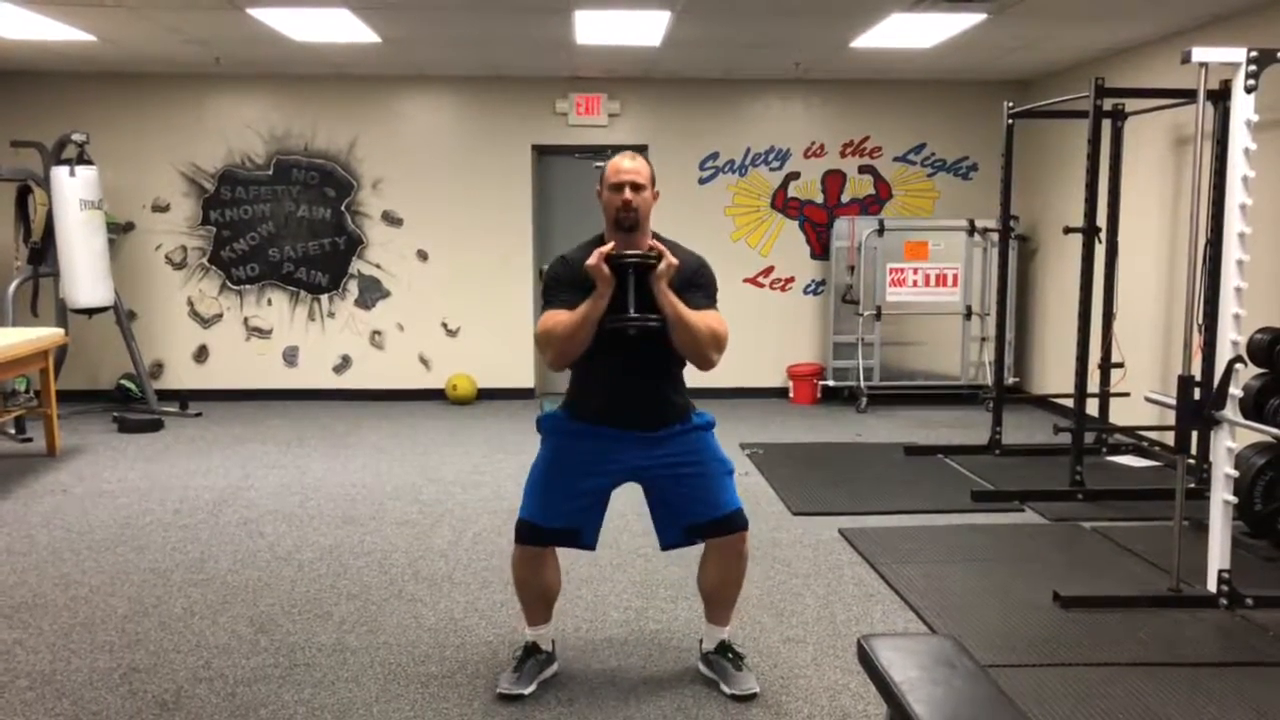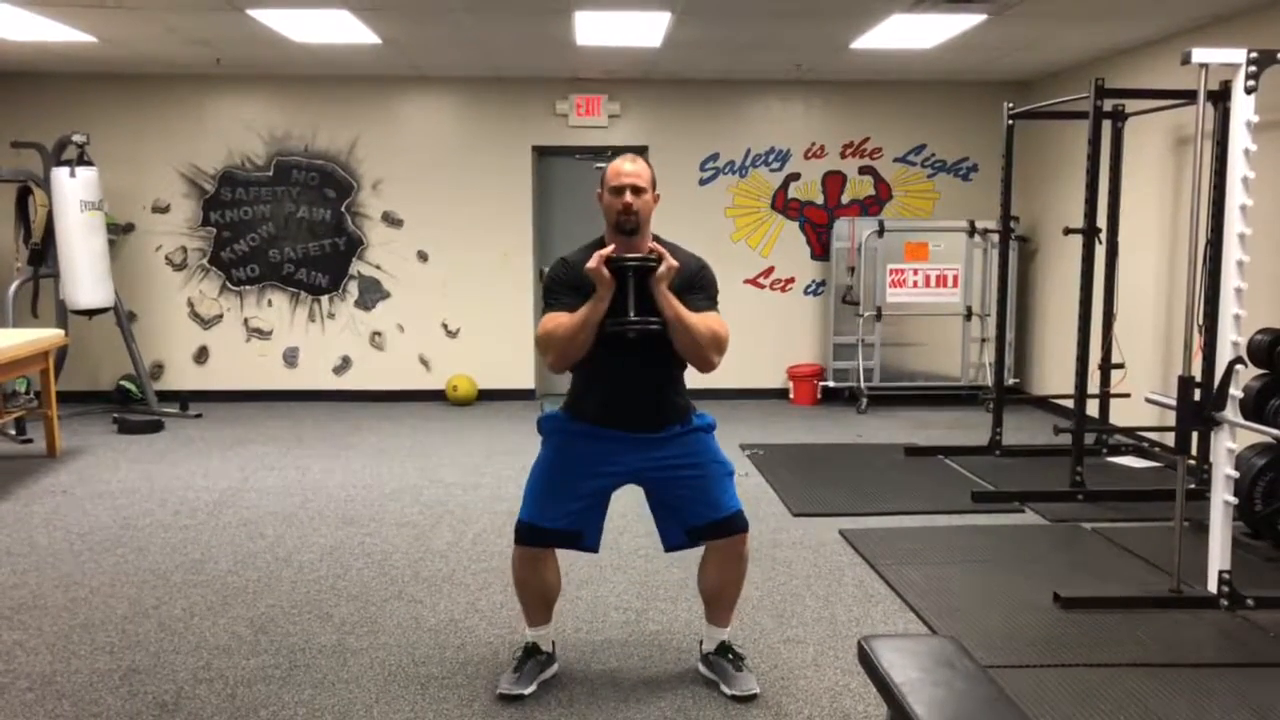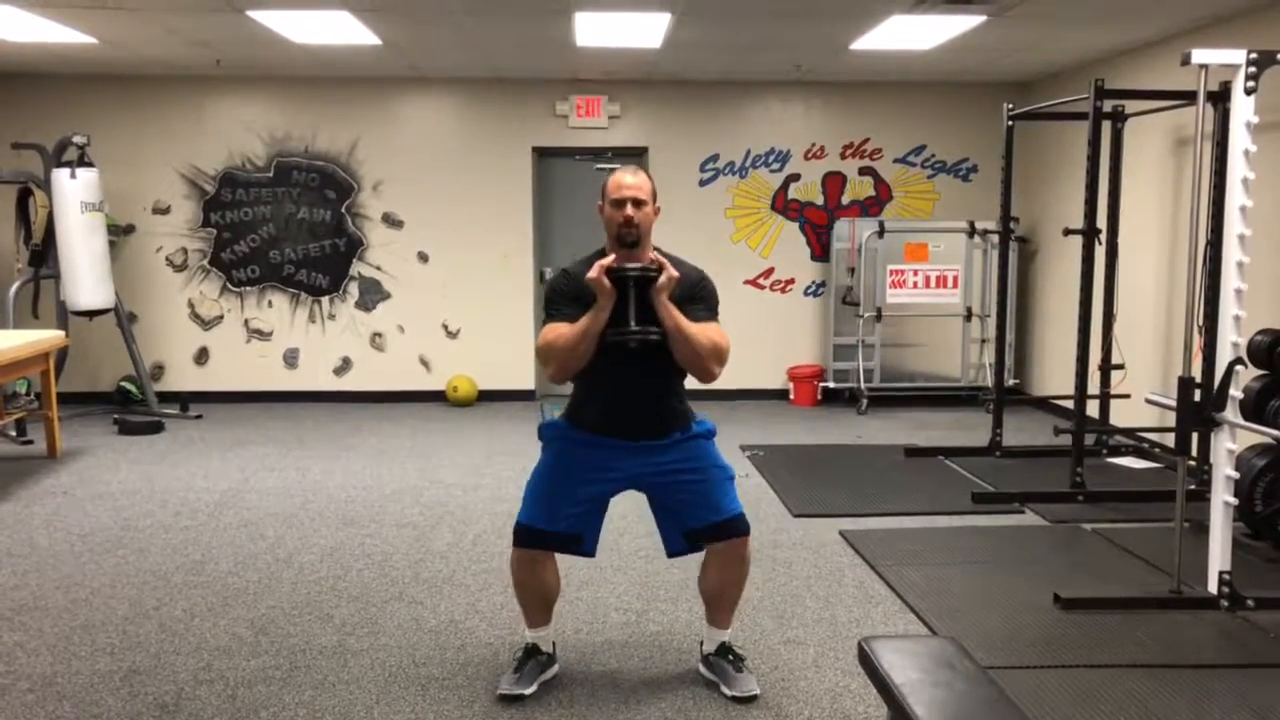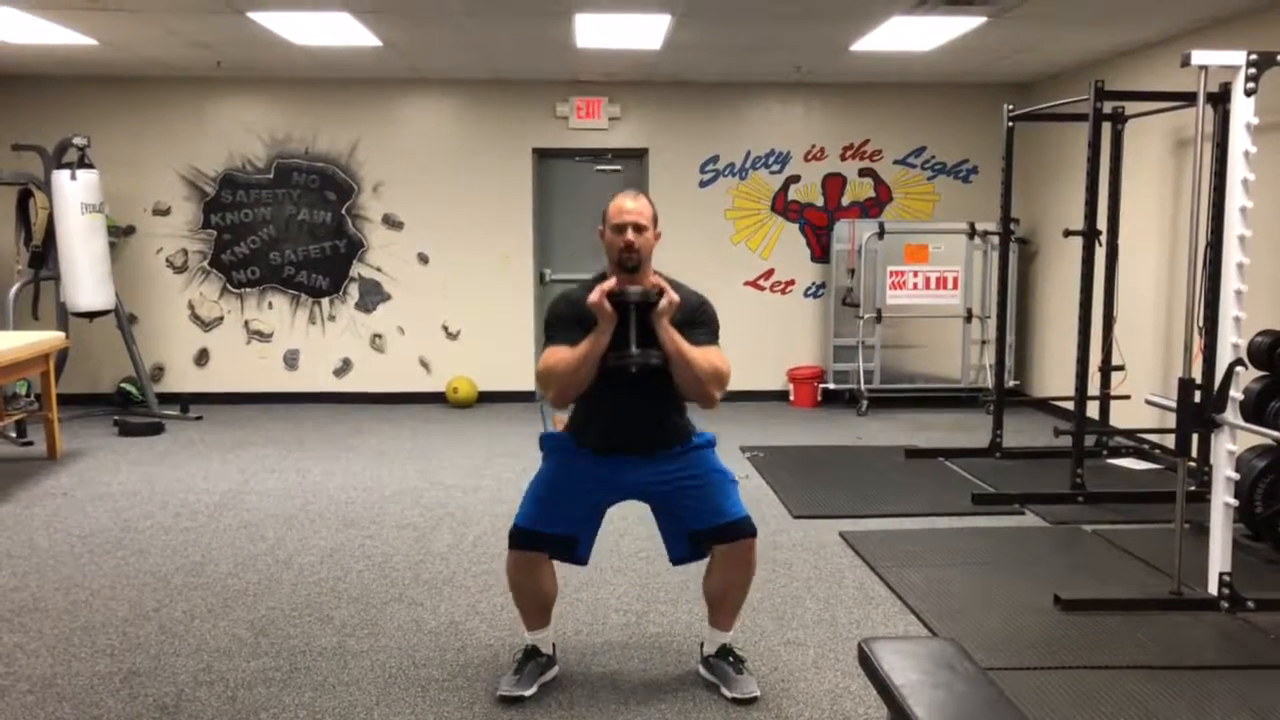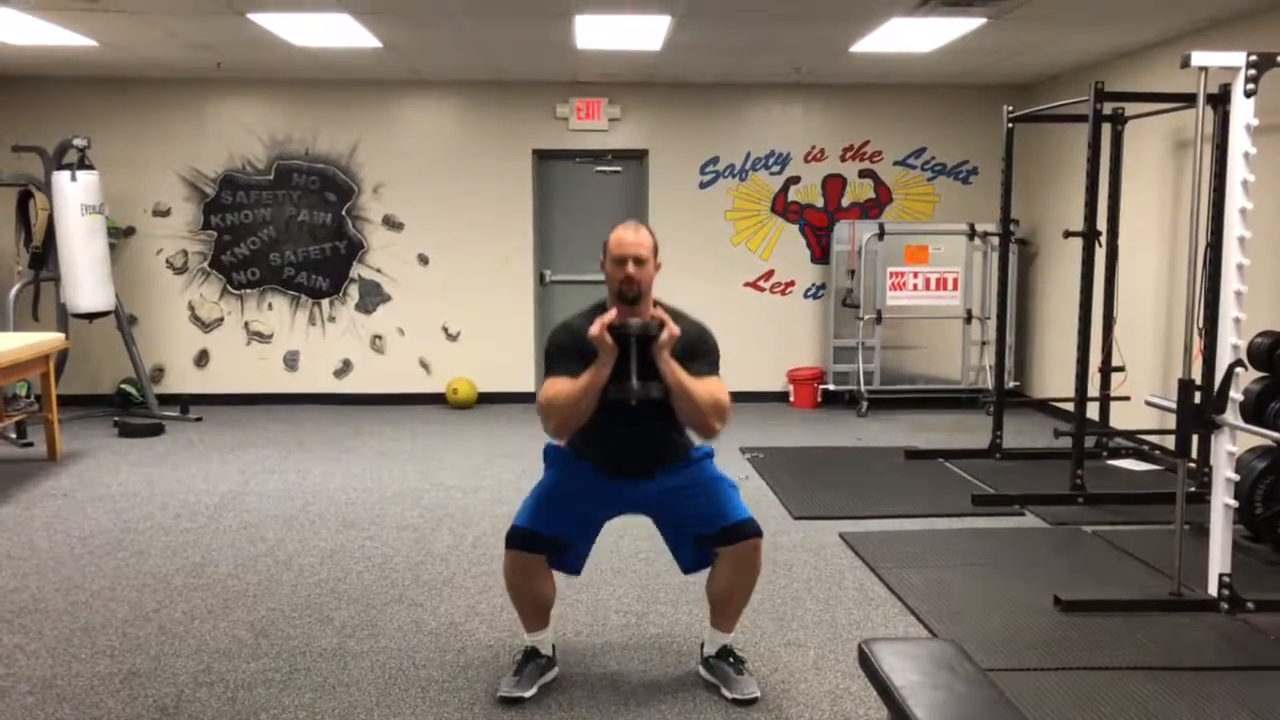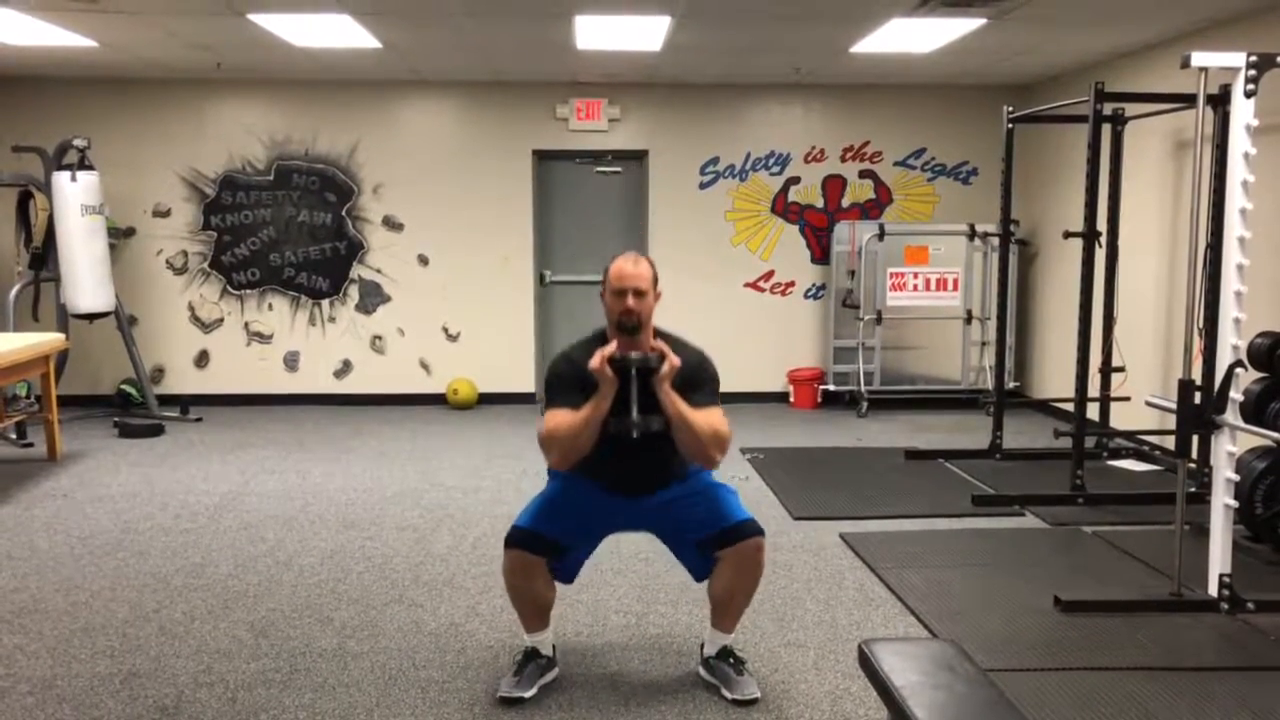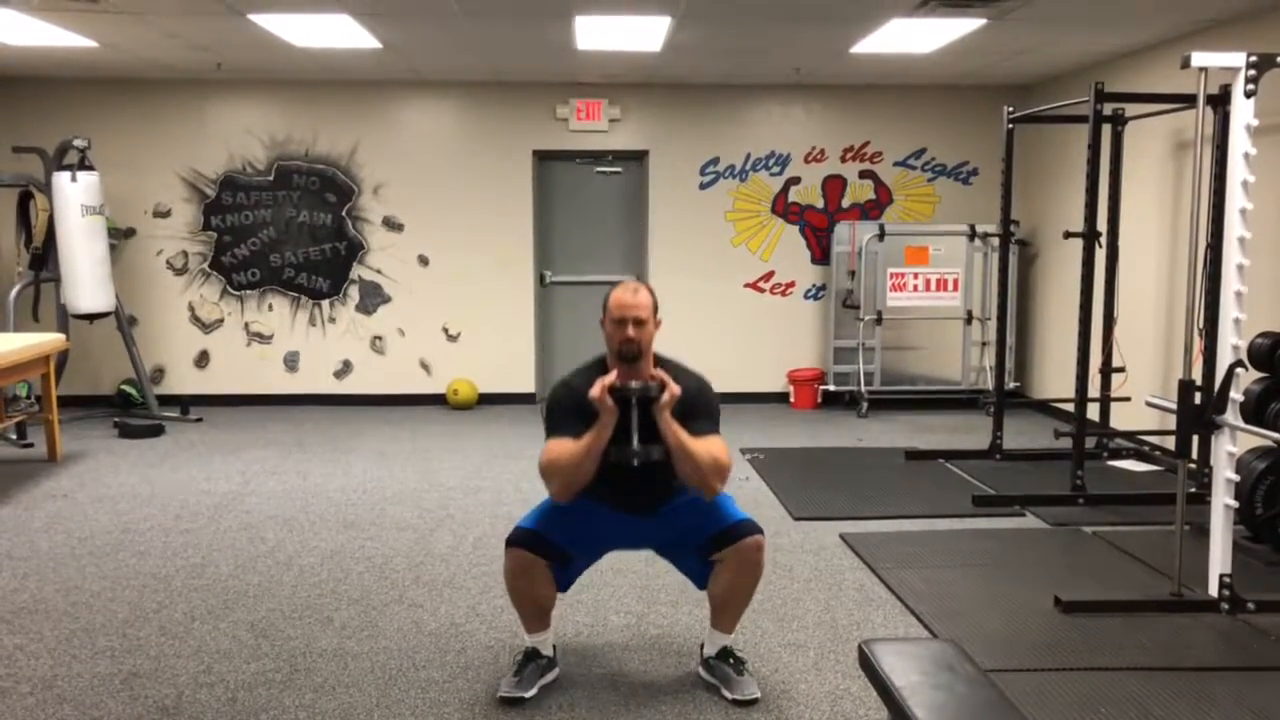
dt=0.1s
person 1, frame 1
left shoulder: (687, 266)
right shoulder: (571, 268)
left elbow: (709, 355)
right elbow: (554, 356)
left wrist: (662, 289)
right wrist: (601, 291)
left hip: (673, 431)
right hip: (586, 431)
left knee: (728, 534)
right knee: (533, 539)
left ankle: (716, 646)
right ankle: (539, 647)
person 1, frame 2
left shoulder: (688, 269)
right shoulder: (572, 270)
left elbow: (710, 357)
right elbow: (555, 357)
left wrist: (662, 292)
right wrist: (602, 294)
left hip: (673, 433)
right hip: (586, 431)
left knee: (729, 534)
right knee: (533, 539)
left ankle: (716, 647)
right ankle: (539, 649)
person 1, frame 3
left shoulder: (689, 280)
right shoulder: (573, 281)
left elbow: (710, 367)
right elbow: (556, 368)
left wrist: (664, 302)
right wrist: (602, 305)
left hip: (674, 440)
right hip: (587, 439)
left knee: (731, 538)
right knee: (532, 541)
left ankle: (717, 648)
right ankle: (539, 649)
person 1, frame 4
left shoulder: (689, 305)
right shoulder: (572, 306)
left elbow: (711, 393)
right elbow: (556, 393)
left wrist: (665, 327)
right wrist: (602, 328)
left hip: (674, 454)
right hip: (587, 453)
left knee: (738, 540)
right knee: (526, 544)
left ankle: (716, 651)
right ankle: (539, 652)
person 1, frame 5
left shoulder: (689, 334)
right shoulder: (573, 334)
left elbow: (711, 423)
right elbow: (557, 424)
left wrist: (665, 358)
right wrist: (603, 360)
left hip: (673, 468)
right hip: (590, 468)
left knee: (743, 541)
right knee: (523, 547)
left ankle: (717, 651)
right ankle: (540, 653)
person 1, frame 6
left shoulder: (689, 363)
right shoulder: (574, 365)
left elbow: (711, 455)
right elbow: (558, 457)
left wrist: (665, 390)
right wrist: (603, 392)
left hip: (673, 487)
right hip: (591, 487)
left knee: (747, 543)
right knee: (521, 548)
left ankle: (717, 652)
right ankle: (539, 653)
person 1, frame 7
left shoulder: (689, 388)
right shoulder: (574, 391)
left elbow: (711, 484)
right elbow: (559, 487)
left wrist: (665, 419)
right wrist: (605, 420)
left hip: (671, 503)
right hip: (594, 506)
left knee: (747, 543)
right knee: (523, 549)
left ankle: (716, 652)
right ankle: (540, 652)
